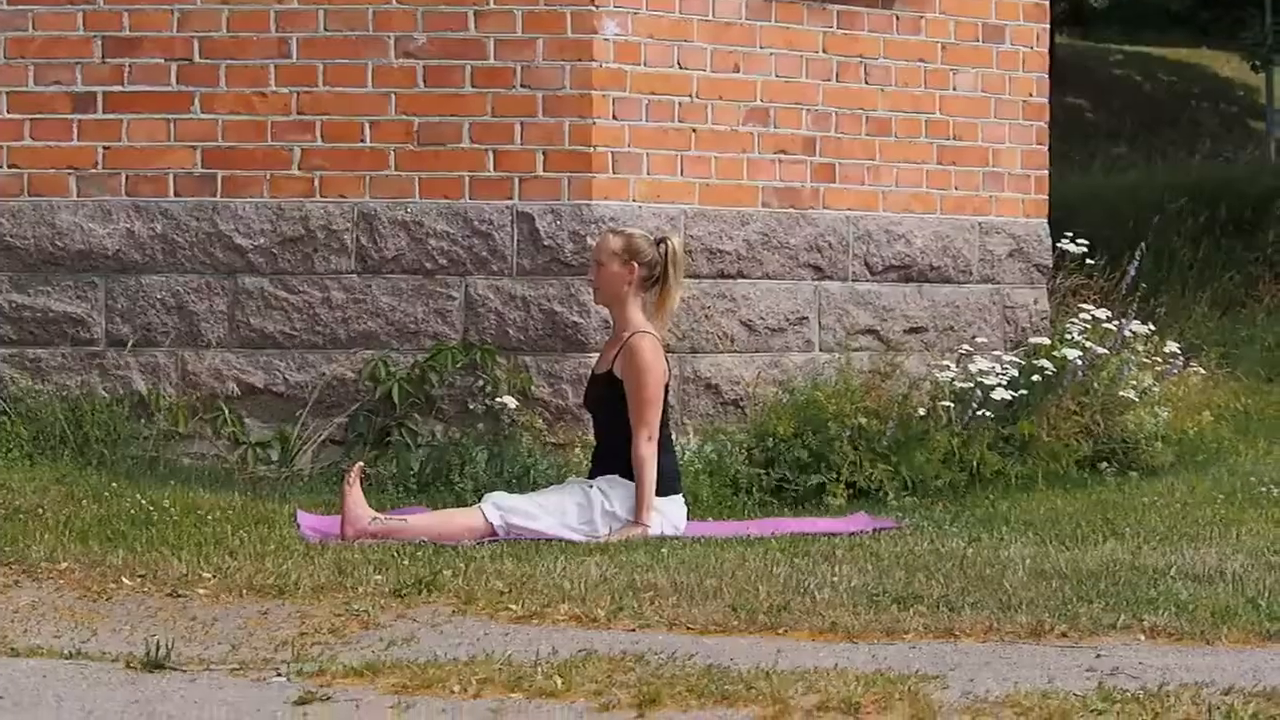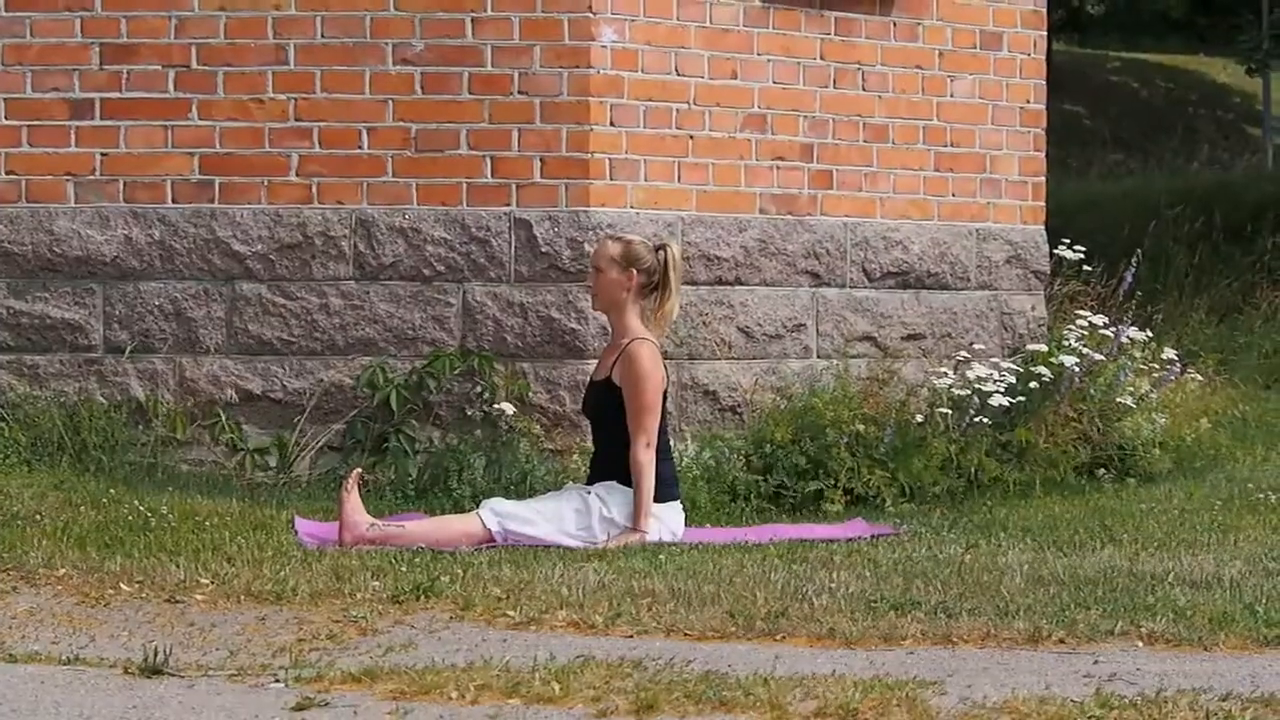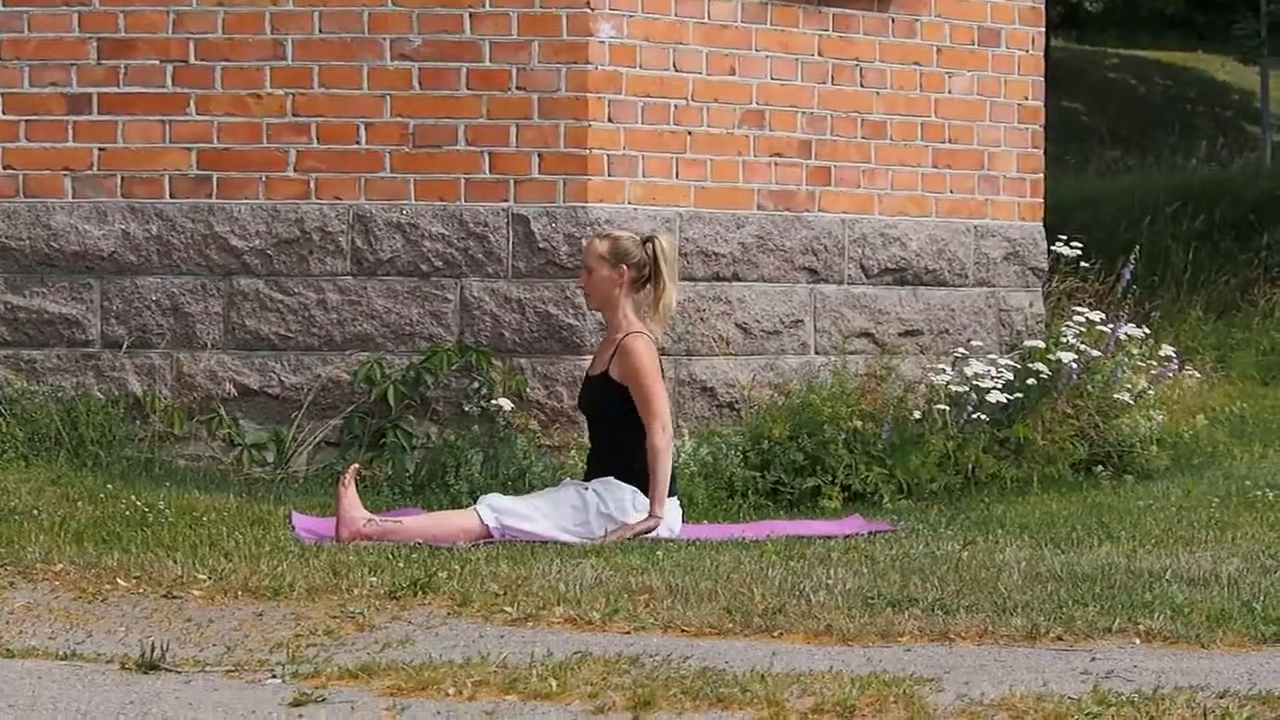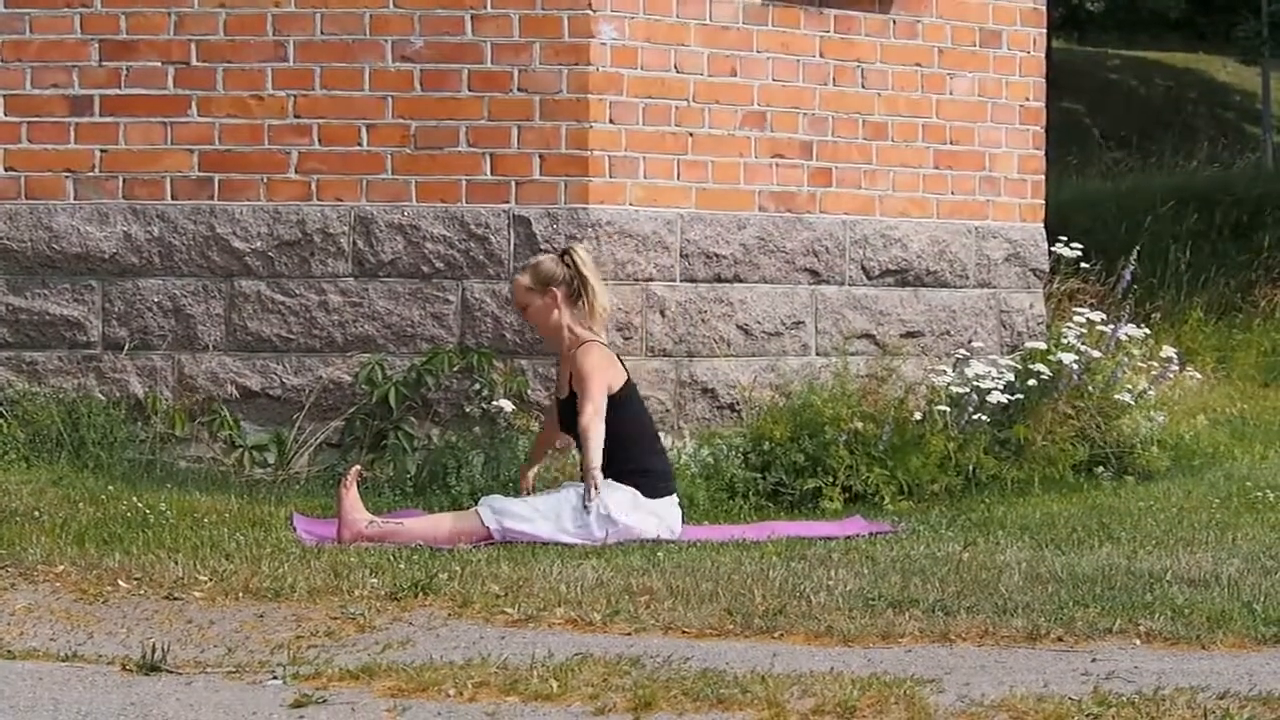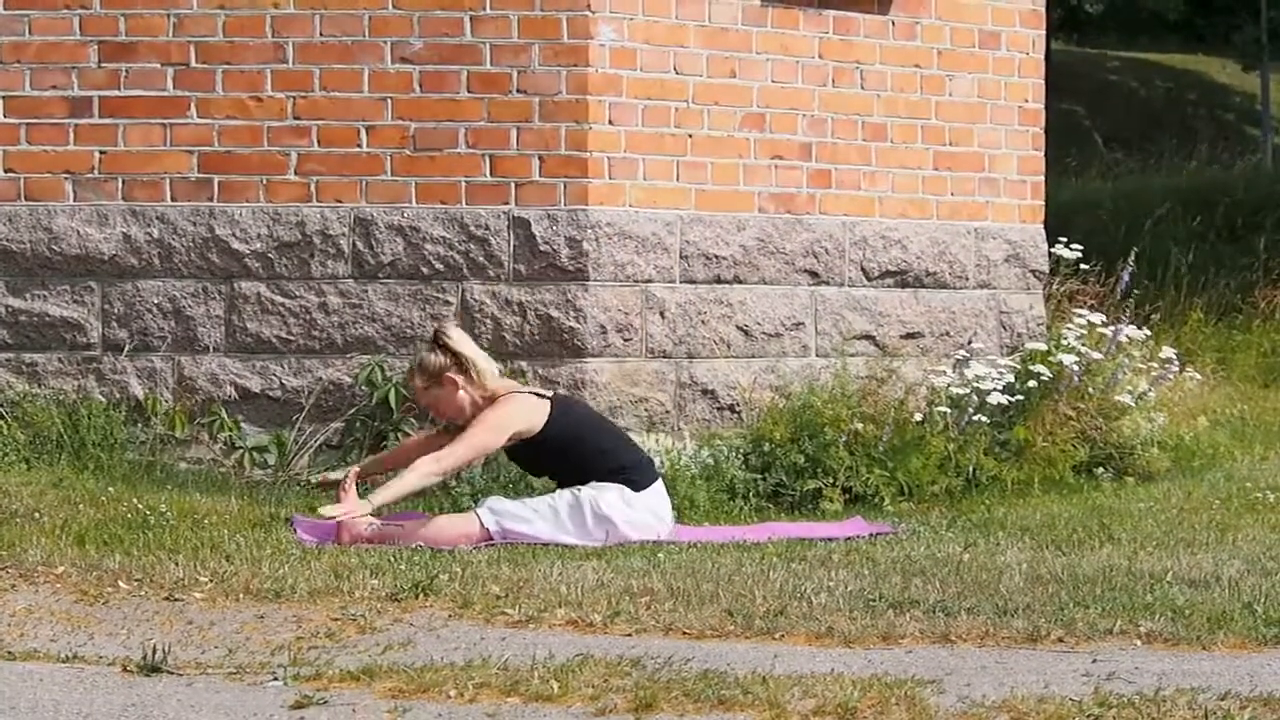
dt=0.5s
person 1, frame 1
left shoulder: (641, 346)
right shoulder: (619, 342)
left elbow: (646, 439)
left wrist: (643, 521)
left hip: (641, 500)
right hip: (612, 491)
left knee: (502, 514)
right knee: (505, 506)
left ankle: (373, 528)
right ankle: (377, 525)
person 1, frame 2
left shoulder: (639, 353)
right shoulder: (616, 350)
left elbow: (644, 445)
left wrist: (640, 527)
left hip: (638, 507)
right hip: (609, 497)
left knee: (500, 520)
right knee: (502, 512)
left ankle: (370, 534)
right ankle: (376, 530)
person 1, frame 3
left shoulder: (634, 347)
right shoulder: (613, 344)
left elbow: (660, 431)
left wrist: (656, 511)
left hip: (635, 501)
right hip: (610, 493)
left knee: (496, 516)
right knee: (500, 510)
left ankle: (367, 529)
right ankle: (372, 527)
person 1, frame 4
left shoulder: (588, 356)
right shoulder: (570, 353)
left elbow: (591, 416)
right elbow: (557, 416)
left wrist: (593, 469)
right wrist: (530, 464)
left hip: (639, 508)
right hip: (618, 499)
left knee: (495, 519)
right knee: (496, 514)
left ankle: (367, 531)
right ankle: (372, 526)
person 1, frame 5
left shoulder: (509, 410)
right shoulder: (497, 403)
left elbow: (438, 464)
right elbow: (422, 446)
left wrist: (369, 503)
right wrist: (357, 472)
left hip: (630, 506)
right hip: (616, 503)
left knee: (489, 523)
left ankle: (365, 533)
